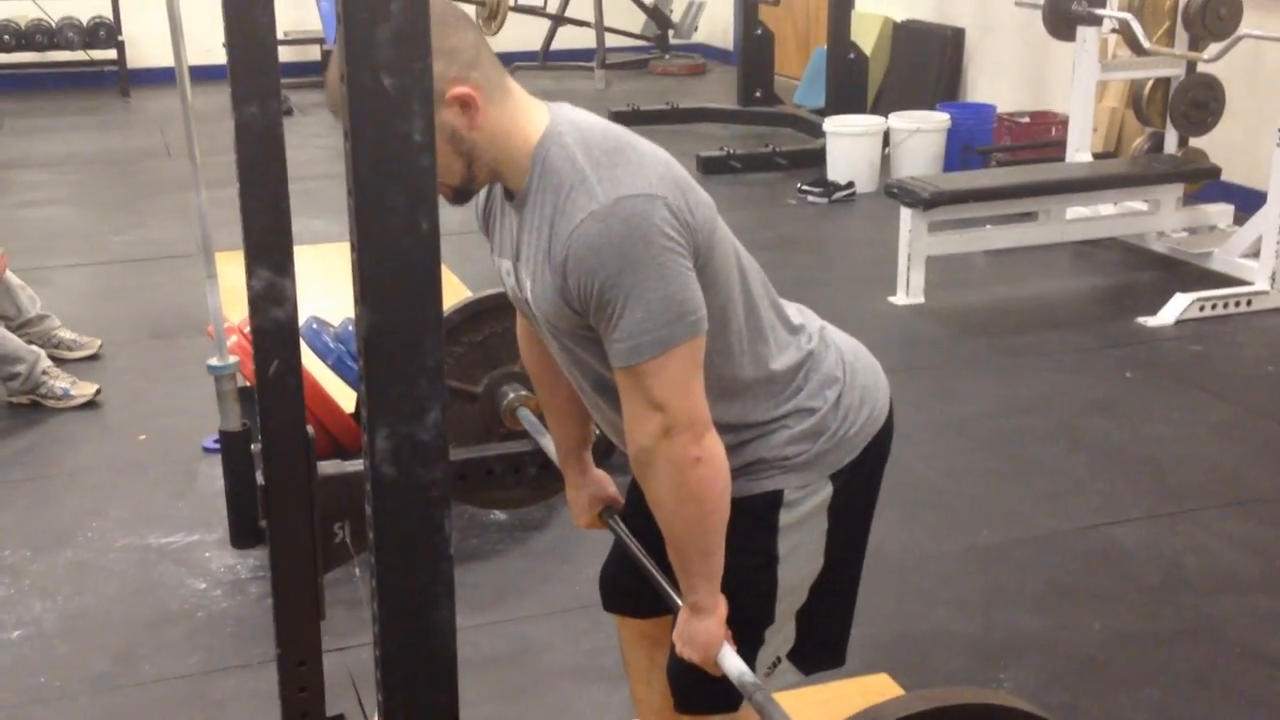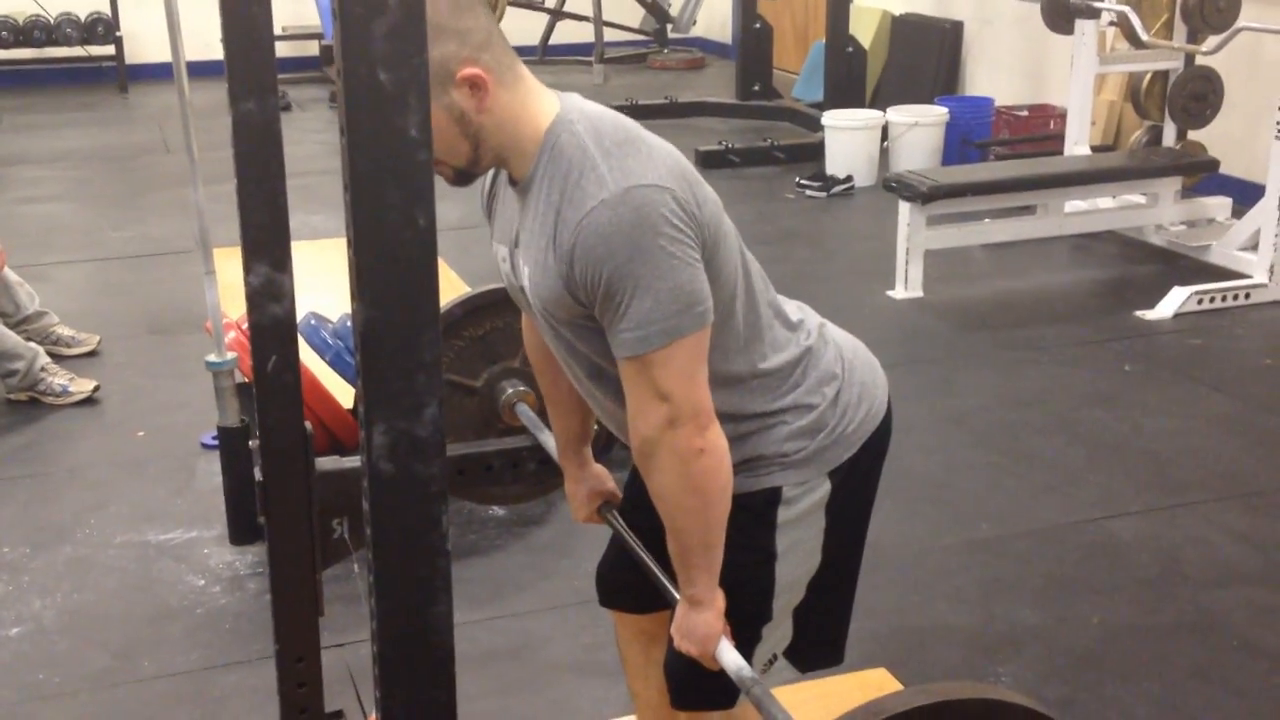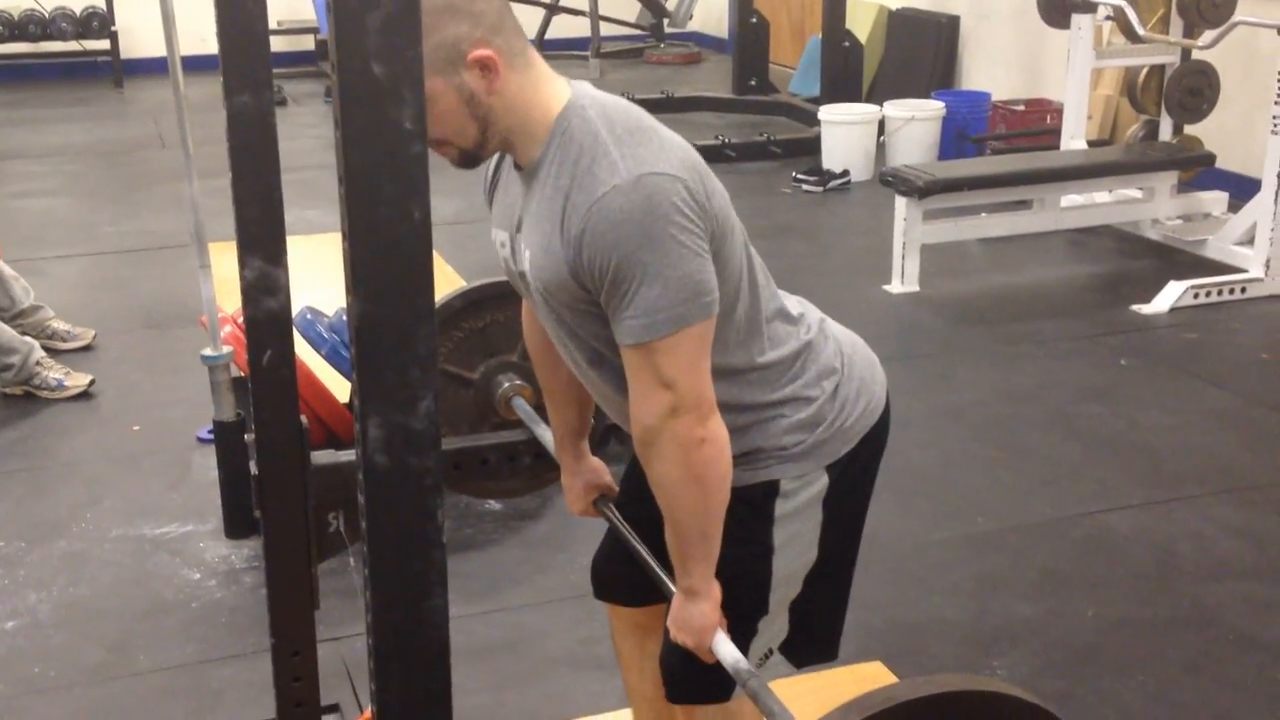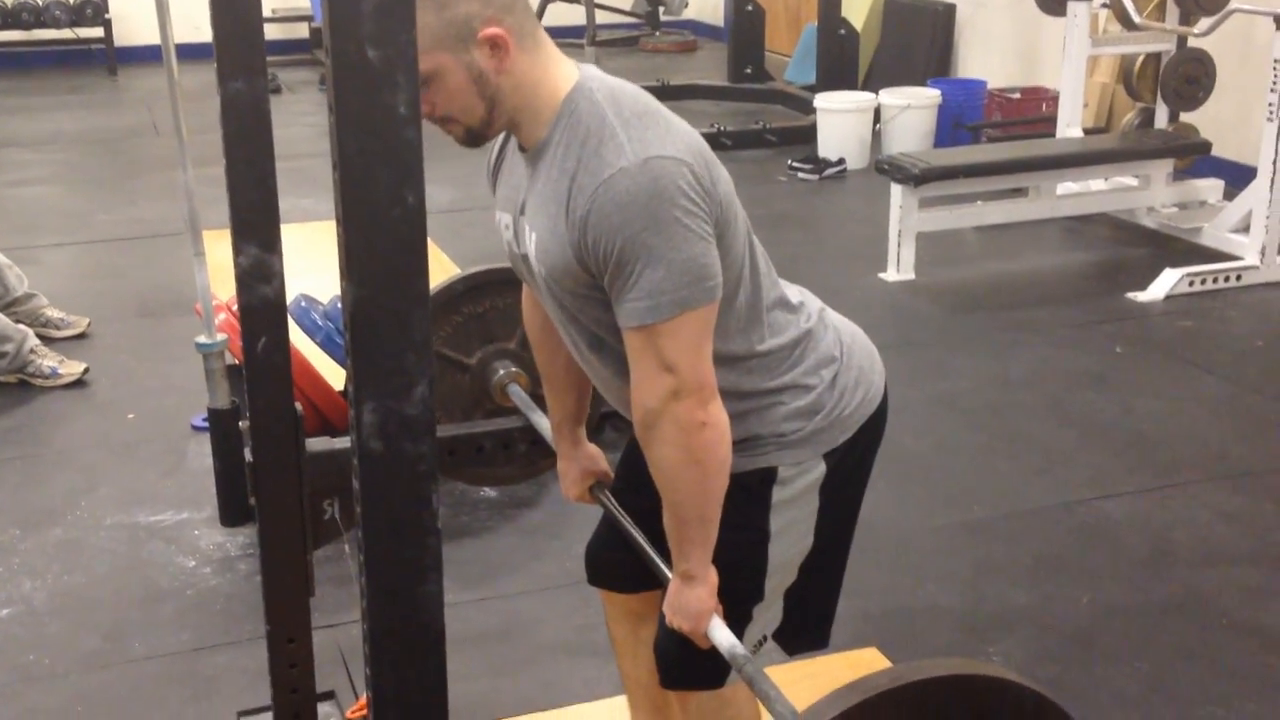
dt=0.2s
person 1, frame 1
left shoulder: (609, 217)
right shoulder: (506, 176)
left elbow: (675, 434)
right elbow: (544, 333)
left wrist: (704, 602)
right wrist: (578, 469)
left hip: (805, 439)
right hip: (723, 429)
right knee: (637, 604)
person 1, frame 2
left shoulder: (617, 205)
right shoulder: (512, 166)
left elbow: (677, 428)
right elbow: (550, 326)
left wrist: (703, 594)
right wrist: (576, 463)
left hip: (805, 436)
right hip: (723, 425)
right knee: (635, 598)
person 1, frame 3
left shoulder: (625, 193)
right shoulder: (516, 154)
left elbow: (678, 419)
right elbow: (549, 315)
left wrist: (698, 585)
right wrist: (572, 454)
left hip: (801, 430)
right hip: (713, 421)
right knee: (630, 591)
person 1, frame 4
left shoulder: (632, 177)
right shoulder: (519, 138)
left elbow: (679, 402)
right elbow: (548, 299)
left wrist: (695, 571)
right wrist: (569, 439)
left hip: (797, 419)
right hip: (713, 410)
left knee: (699, 662)
right knee: (624, 579)
